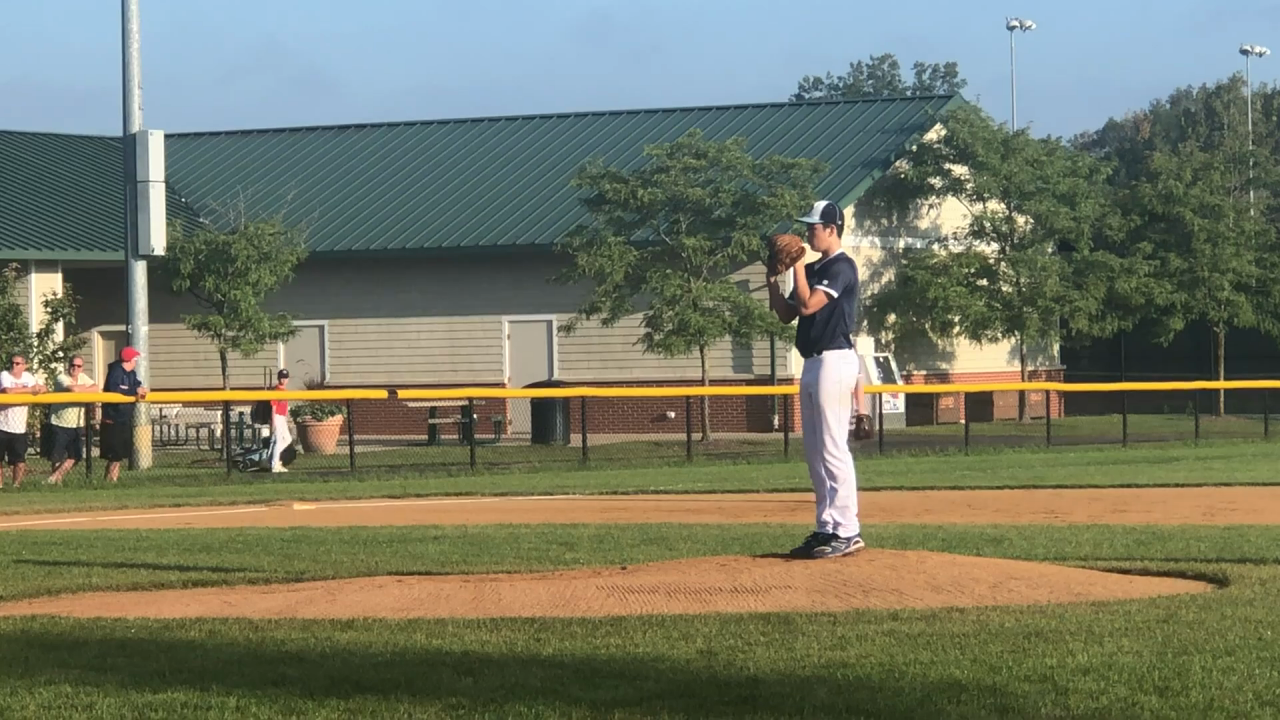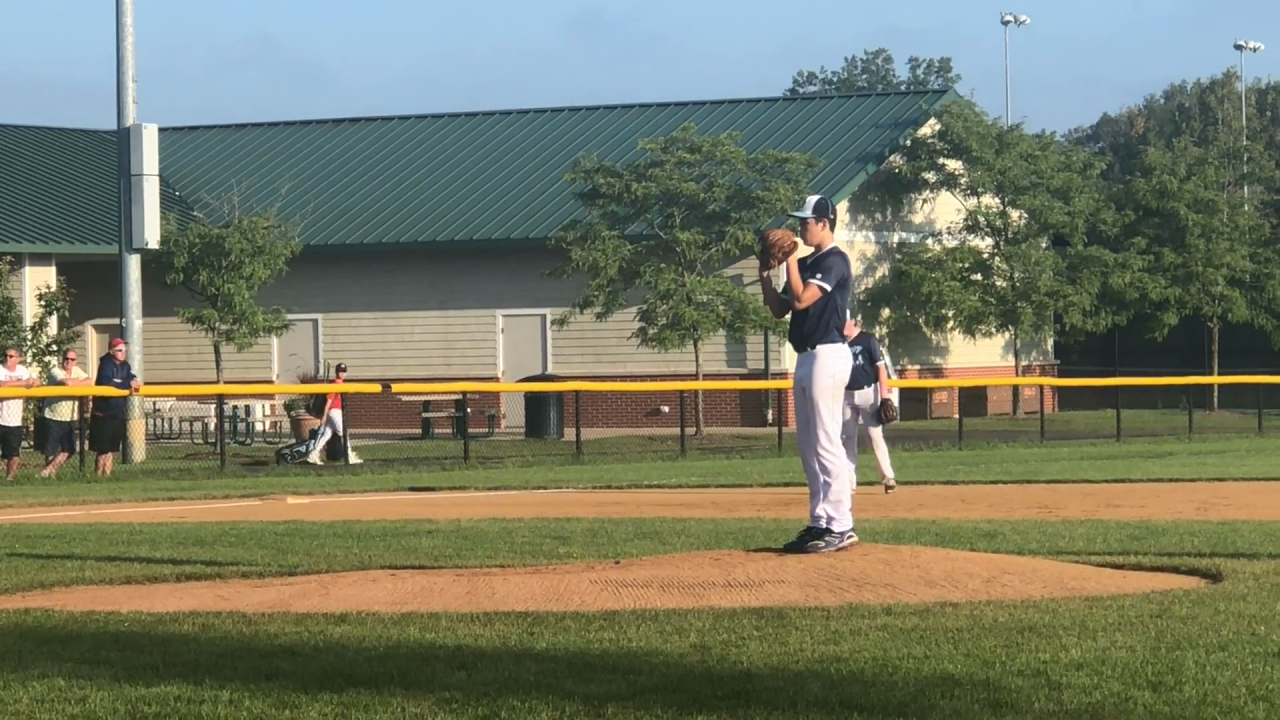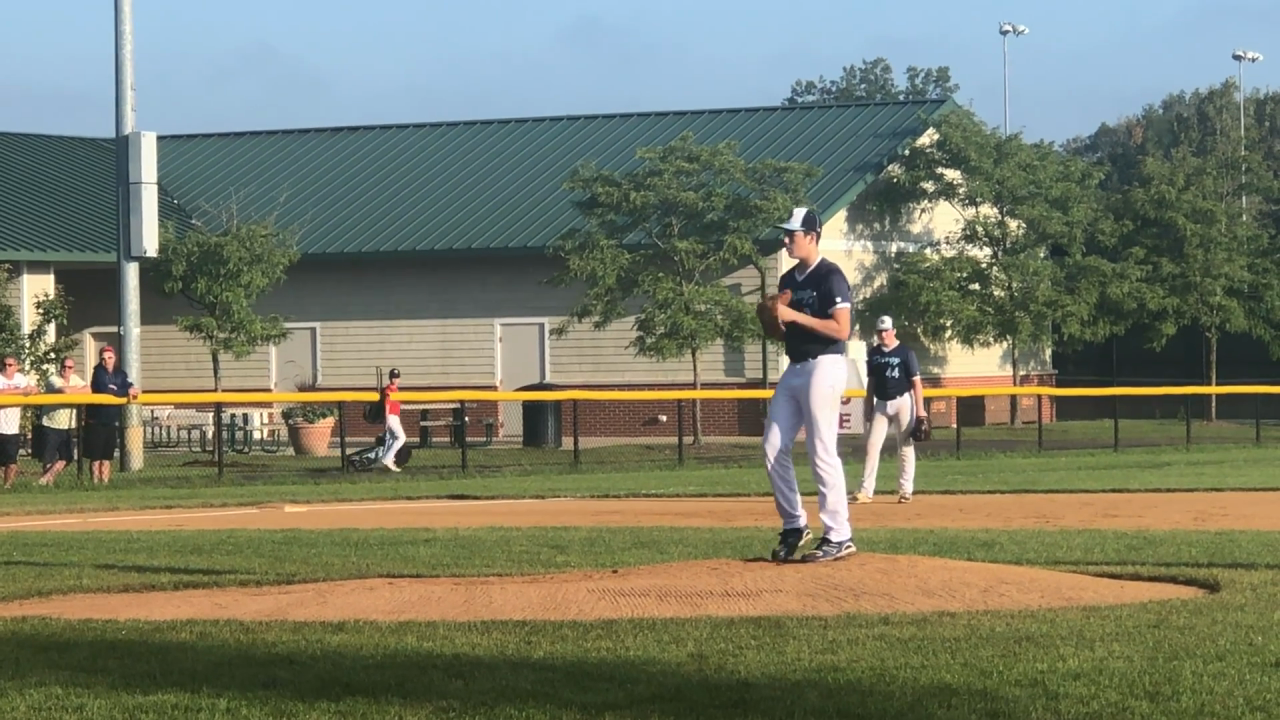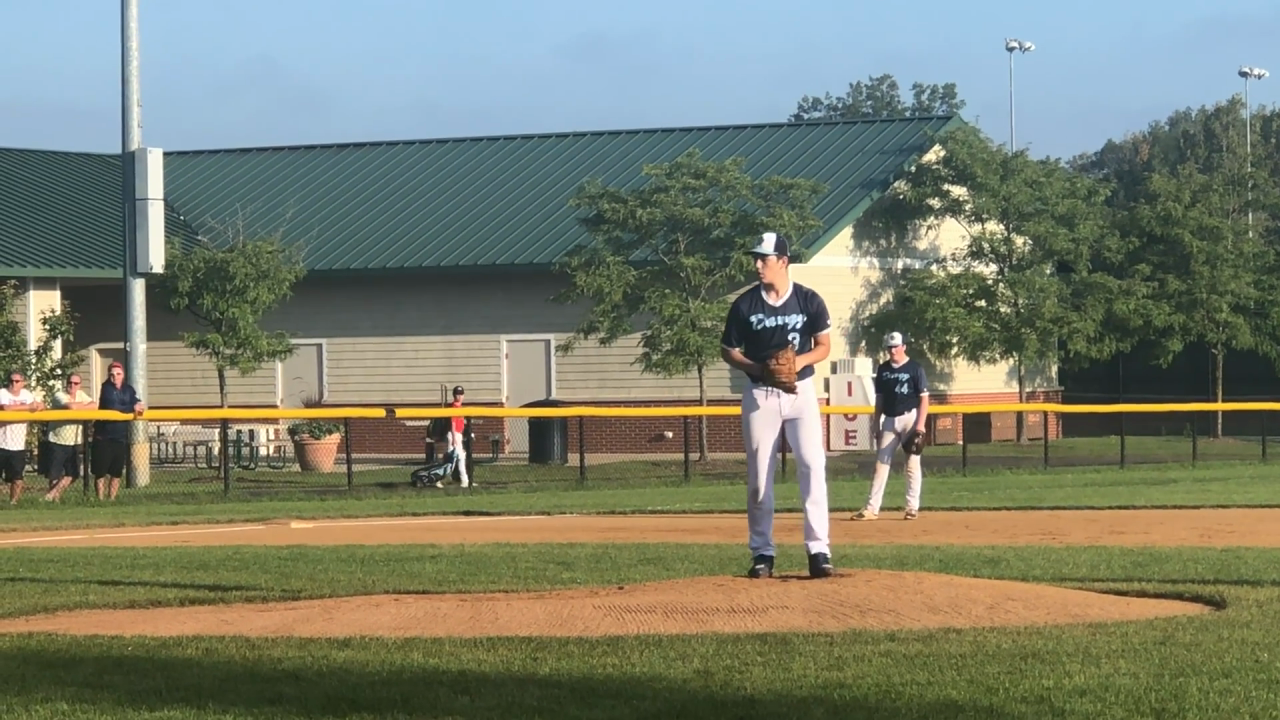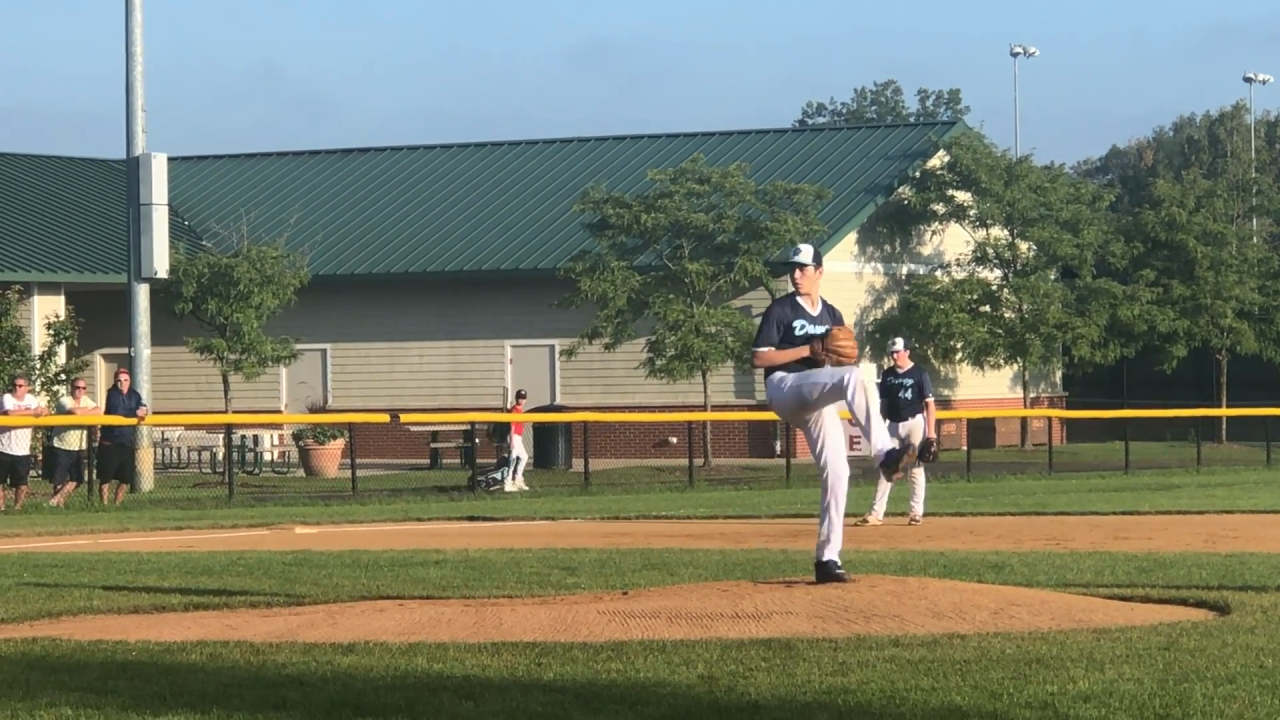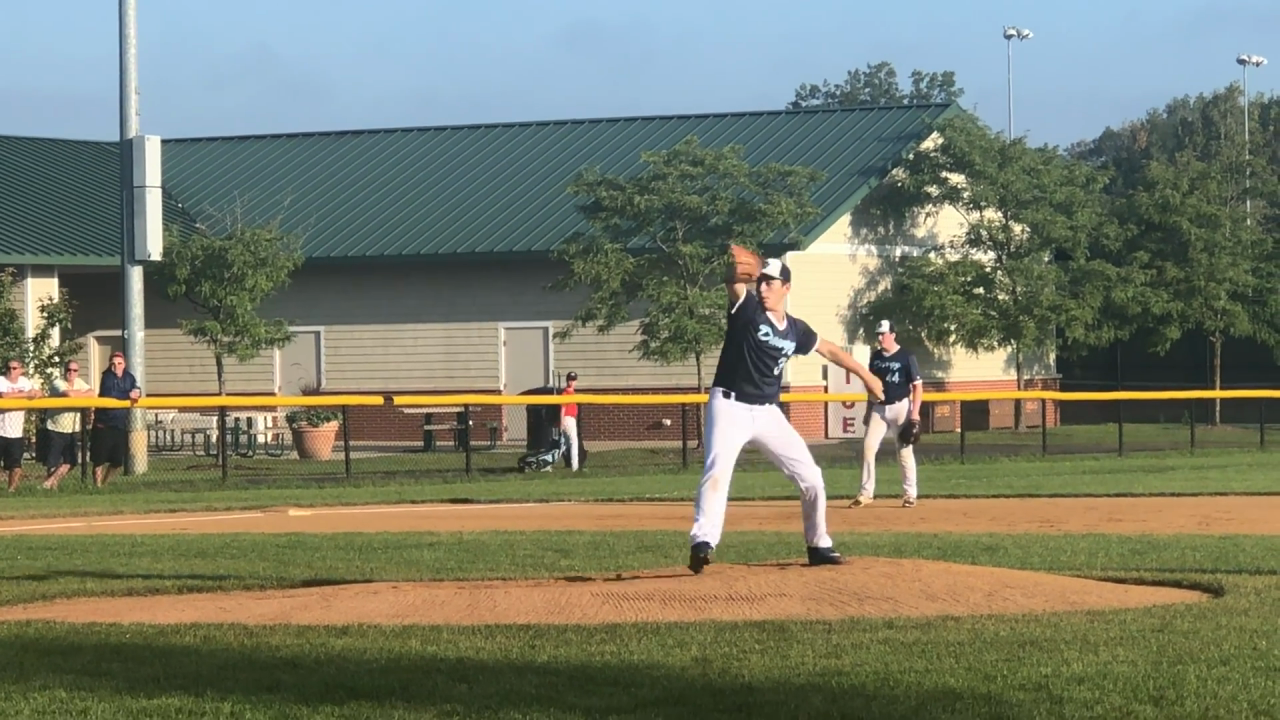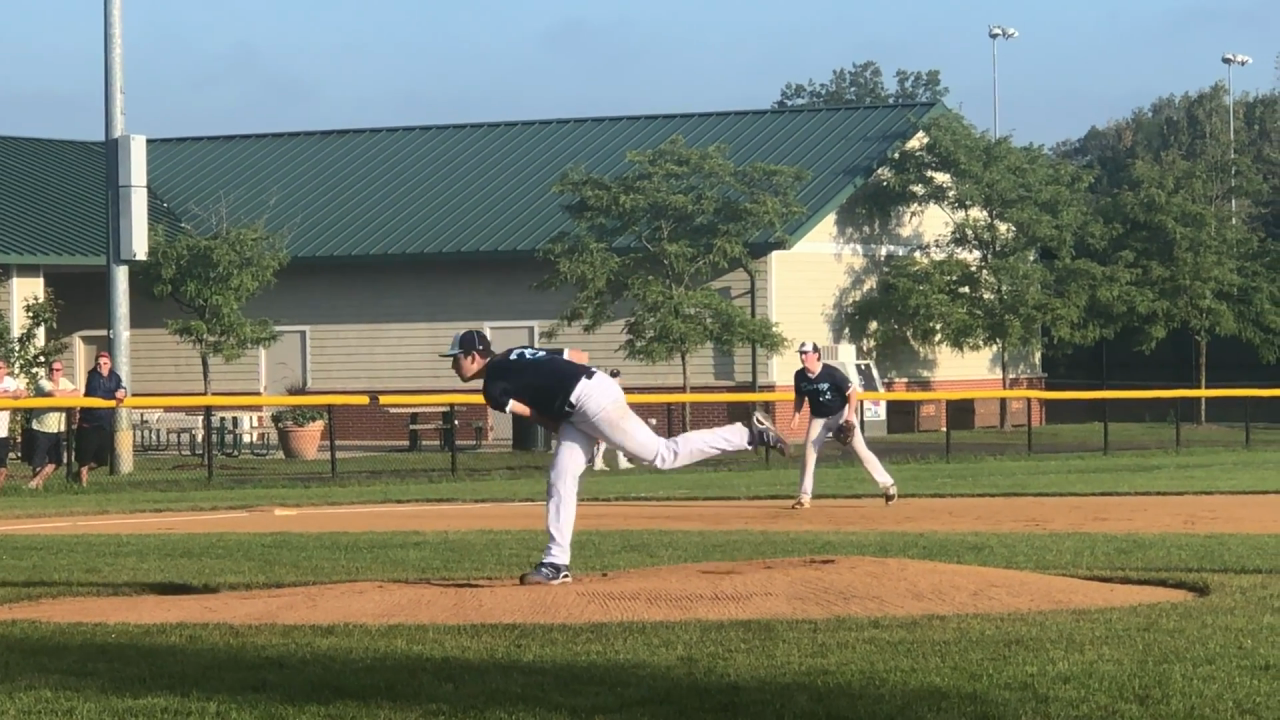
dt=0.7s
person 1, frame 1
left shoulder: (842, 267)
right shoulder: (814, 269)
left elbow: (807, 305)
right elbow: (786, 314)
left wrist: (797, 264)
right wrist: (772, 276)
left hip: (833, 362)
right hip: (813, 364)
left knee: (833, 448)
right knee: (814, 450)
left ankle: (847, 531)
right ankle: (826, 527)
person 1, frame 2
left shoulder: (834, 260)
right shoulder: (806, 263)
left elbow: (801, 299)
right elbow: (779, 308)
left wrist: (790, 258)
right wrist: (765, 271)
left hip: (827, 356)
right hip: (806, 358)
left knee: (826, 443)
right knee: (808, 446)
left ankle: (841, 526)
right ankle: (820, 522)
person 1, frame 3
left shoulder: (830, 276)
right shoulder: (788, 279)
left elbow: (841, 330)
left wrist: (795, 315)
right wrist: (774, 321)
left hip: (823, 368)
right hip: (794, 369)
left knee: (822, 453)
right knee: (773, 448)
left ankle: (838, 537)
right ankle: (794, 525)
person 1, frame 4
left shoulder: (809, 300)
right shoulder: (744, 304)
left elbow: (824, 347)
right elbow: (729, 352)
left wrist: (797, 362)
right wrist: (756, 368)
left hip: (800, 391)
right hip: (759, 394)
left knee: (813, 466)
right knee: (759, 476)
left ankle: (818, 551)
right ankle: (762, 552)
person 1, frame 5
left shoulder: (832, 314)
right shoulder: (779, 310)
right elbow: (759, 358)
right wrist: (808, 349)
left hip: (825, 397)
right hip: (785, 389)
left knee: (837, 473)
right knee: (852, 379)
left ankle: (828, 558)
right ankle: (885, 453)
person 1, frame 6
left shoulder: (796, 330)
right shoulder: (746, 309)
left elbow: (829, 350)
right elbow: (735, 279)
left wrist: (866, 376)
right wrist: (744, 269)
left hip: (768, 413)
right hip: (729, 405)
left knee: (810, 477)
right knee: (718, 467)
left ankle: (819, 545)
right ankle: (703, 541)
person 1, frame 7
left shoulder: (494, 385)
right shoulder: (515, 357)
left elbow: (537, 418)
right elbow: (579, 357)
left hip: (592, 400)
right hip: (589, 395)
left knee: (663, 453)
right knee: (561, 480)
left ankle: (749, 433)
right ankle: (555, 562)
